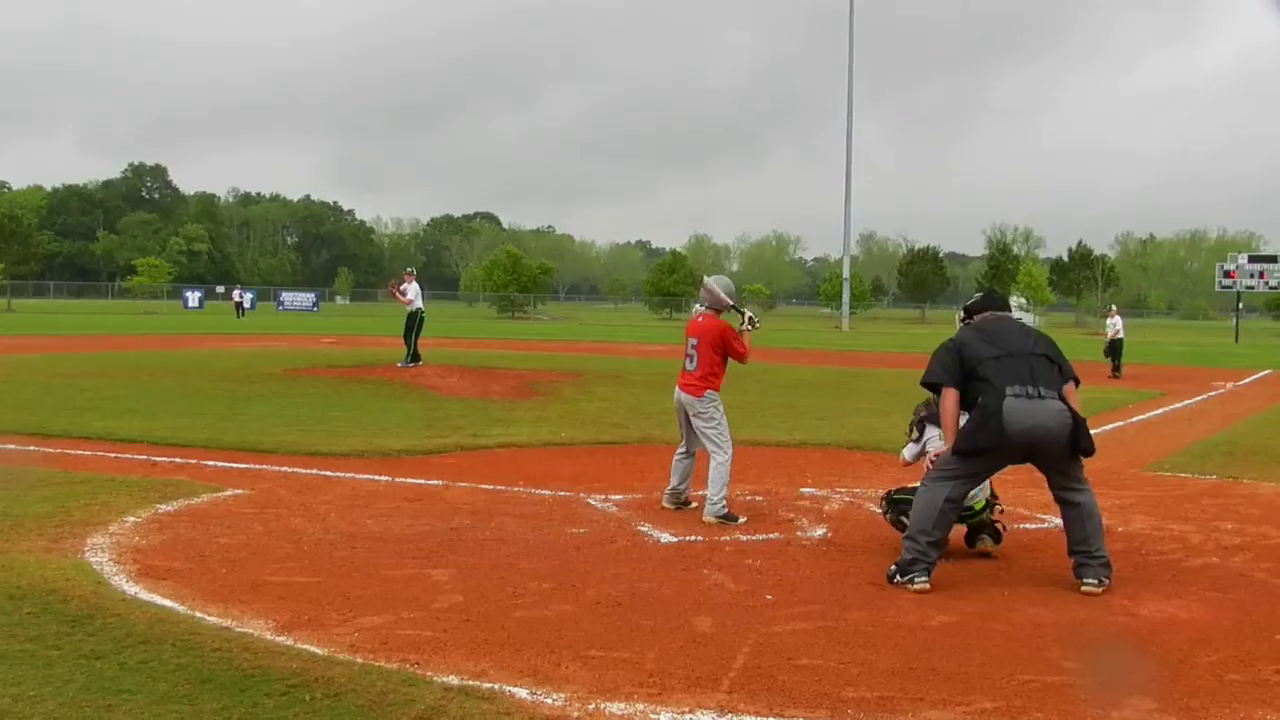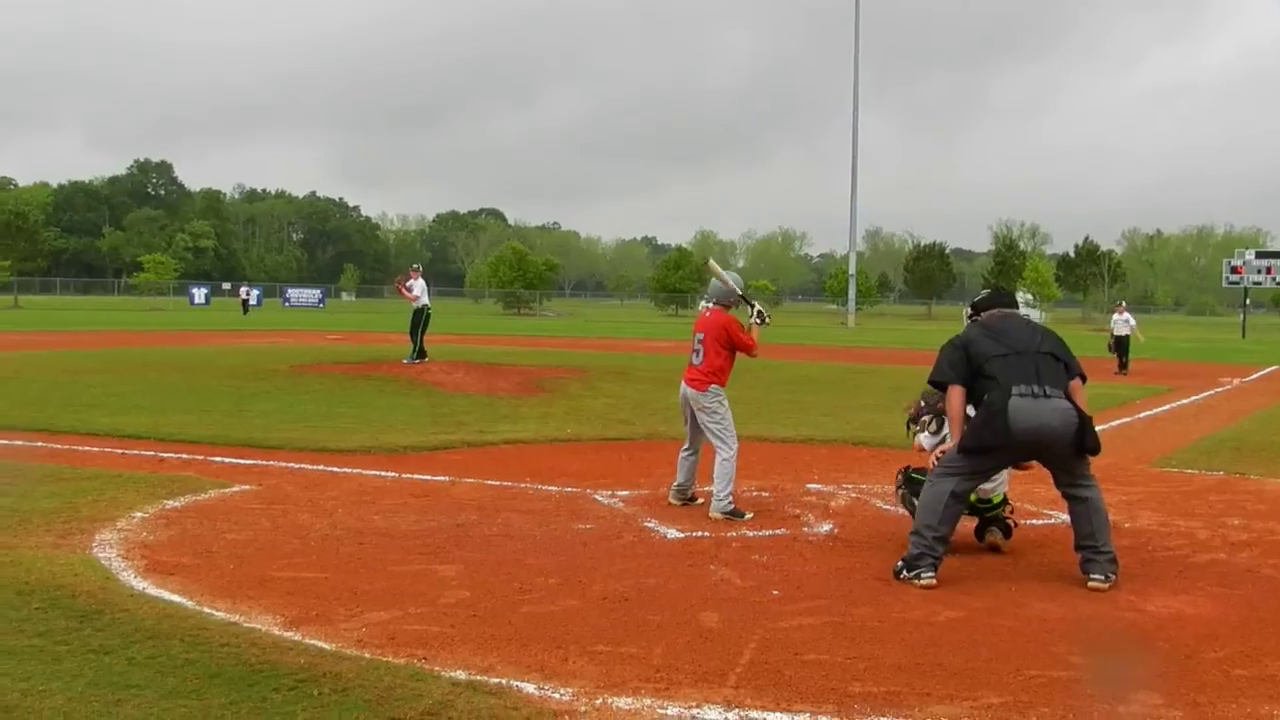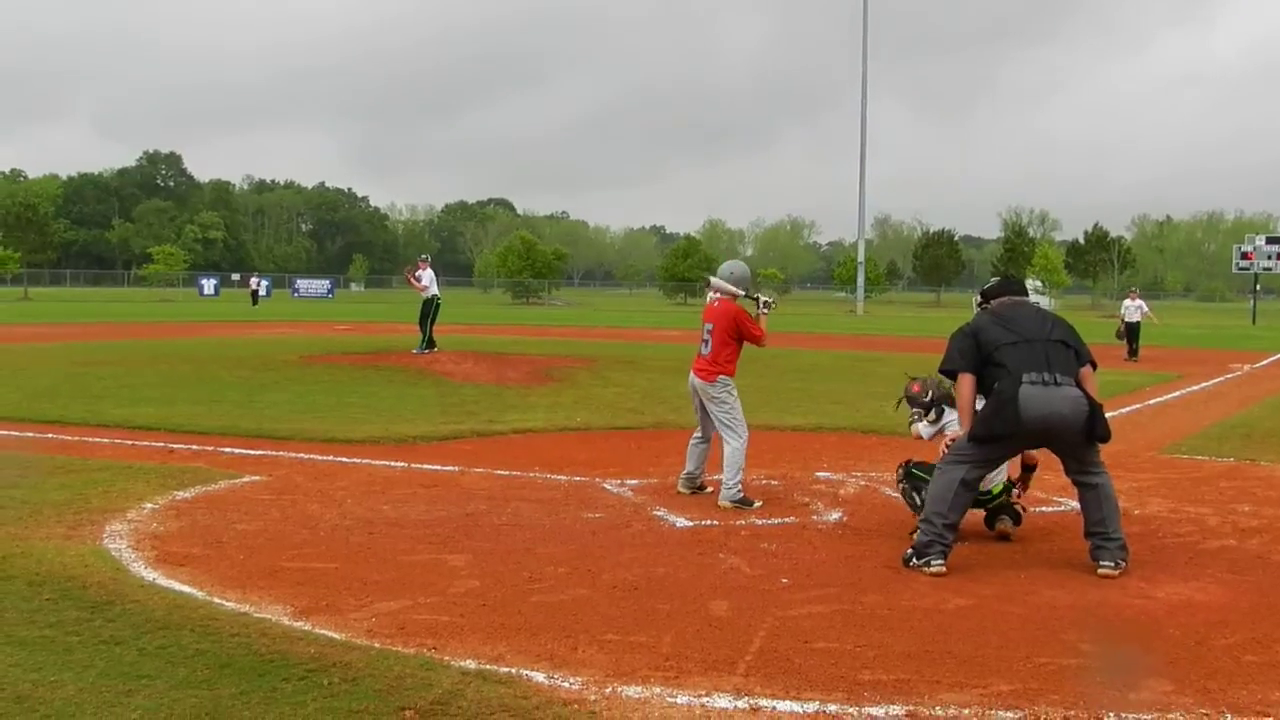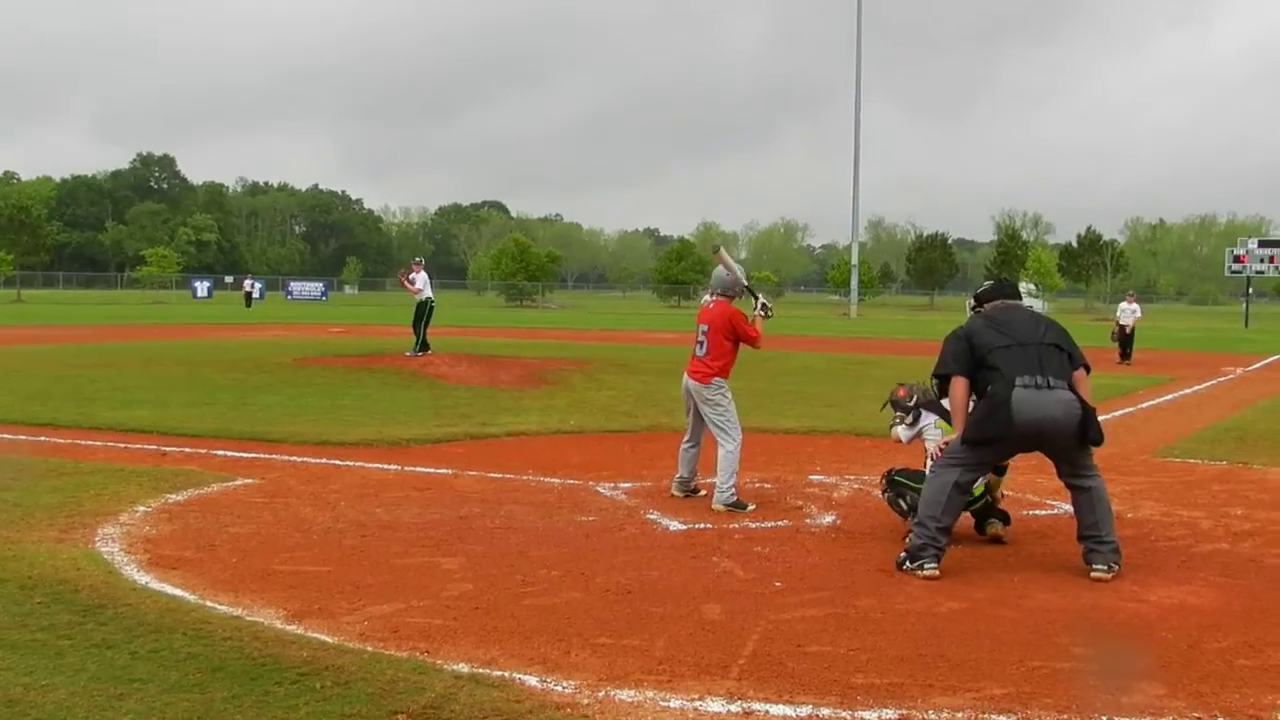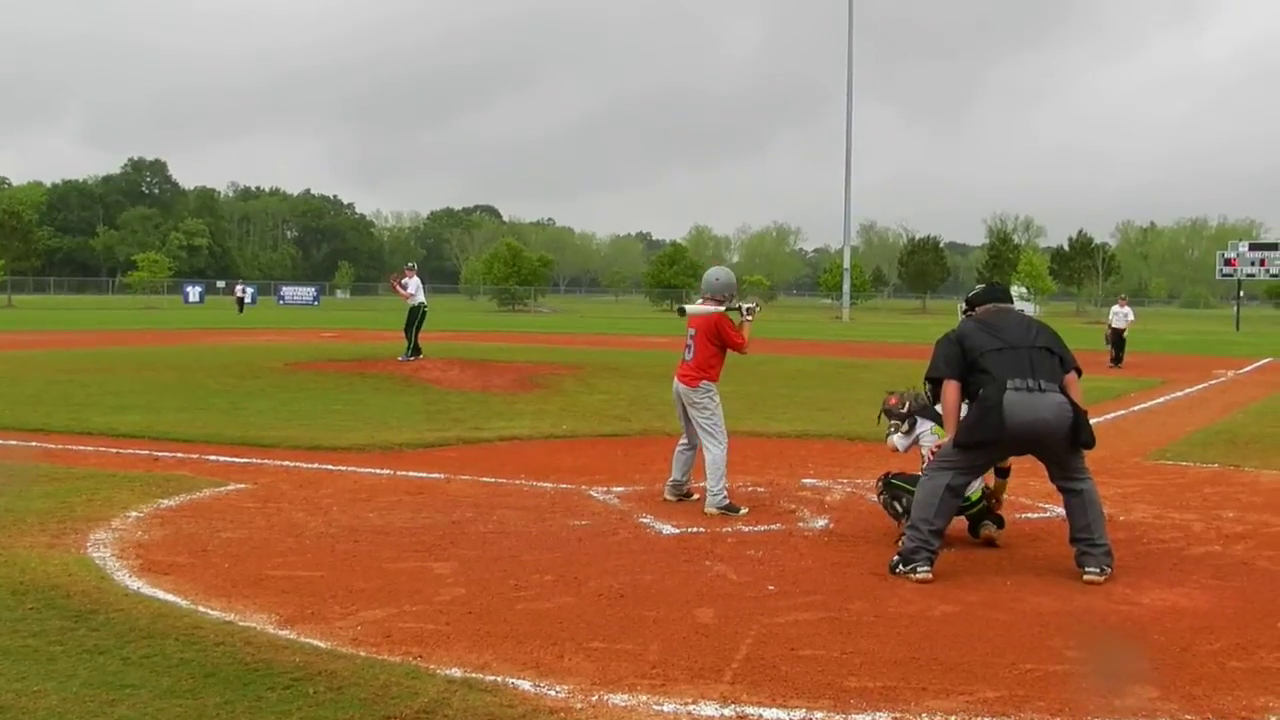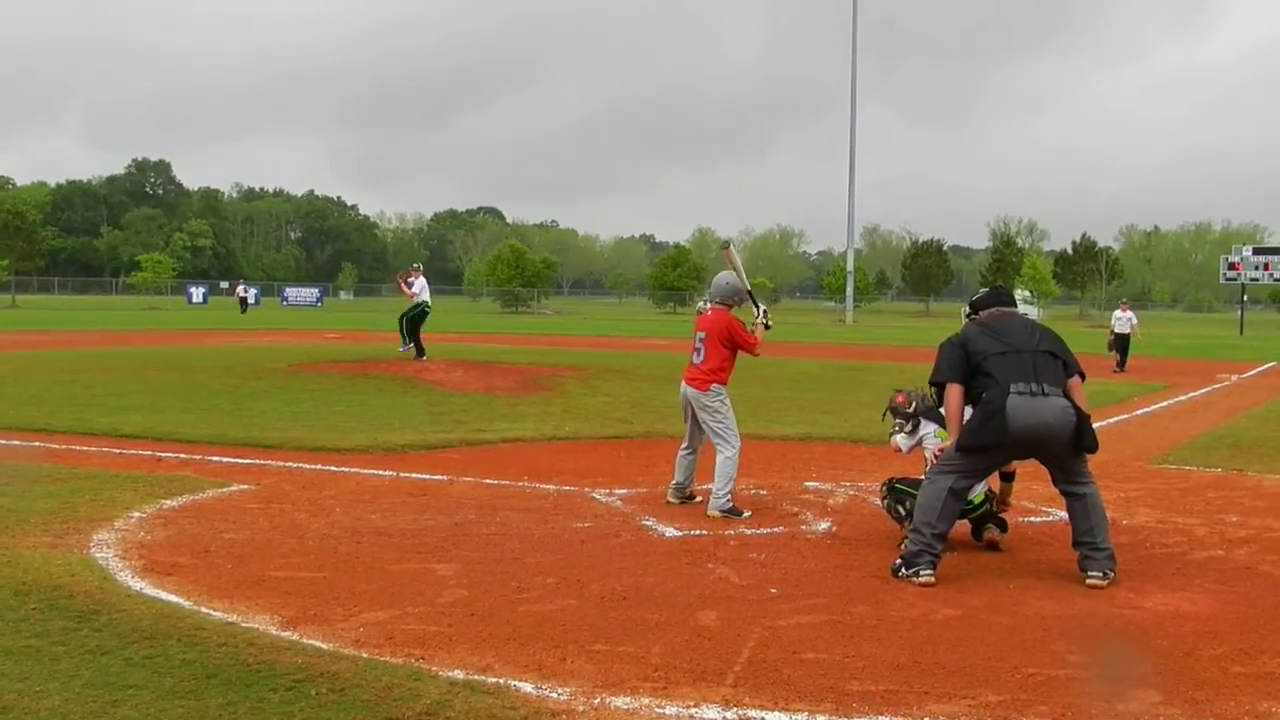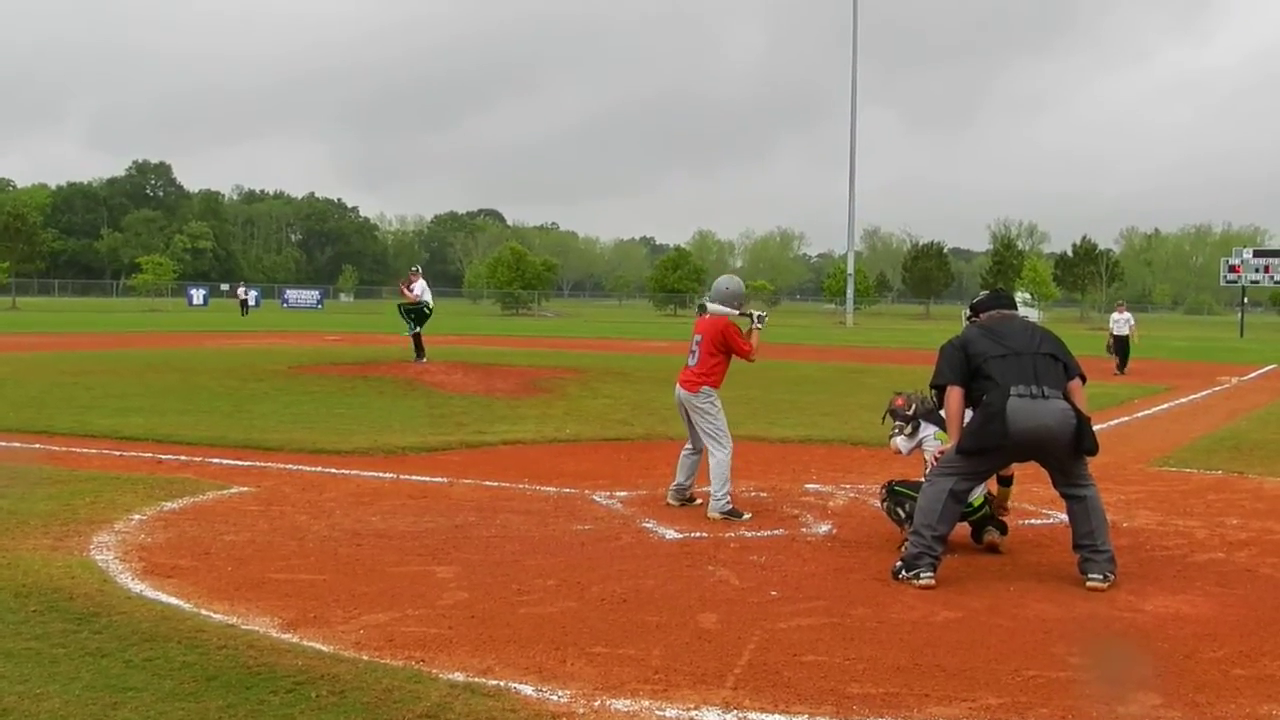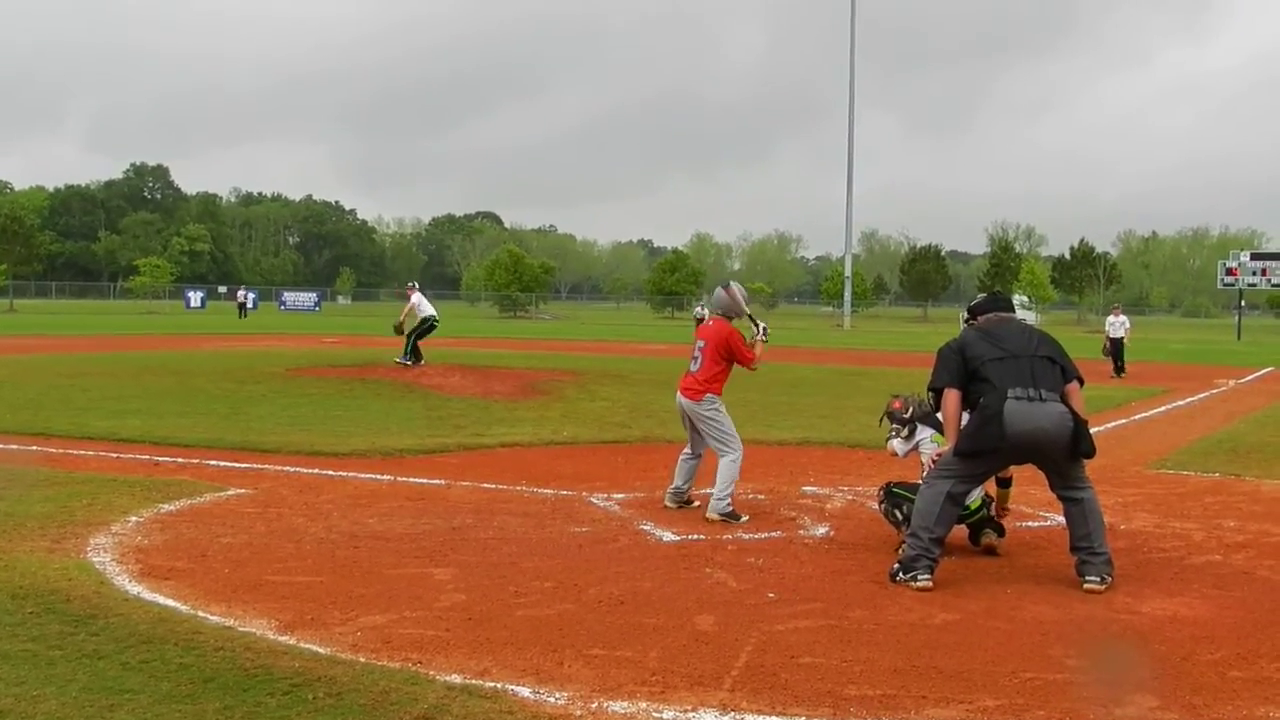
dt=0.3s
person 1, frame 1
left shoulder: (961, 340)
right shoulder: (1039, 337)
left elbow: (949, 393)
right elbow: (1068, 387)
left wrist: (949, 445)
right wrist: (1074, 435)
left hip: (1002, 413)
right hip: (1054, 414)
left knee: (941, 482)
right knee: (1074, 489)
left ankle: (913, 569)
right ankle: (1094, 572)
person 1, frame 2
left shoulder: (968, 337)
right shoulder: (1046, 334)
left elbow: (956, 390)
right elbow: (1075, 384)
left wrist: (956, 442)
right wrist: (1081, 432)
left hip: (1007, 412)
right hip: (1059, 413)
left knee: (946, 477)
right knee: (1082, 485)
left ankle: (920, 565)
right ankle: (1100, 568)
person 1, frame 3
left shoulder: (977, 325)
right shoulder: (1056, 322)
left elbow: (966, 378)
right elbow: (1086, 371)
left wrist: (965, 430)
right wrist: (1092, 420)
left hip: (1017, 401)
right hip: (1070, 401)
left knee: (955, 465)
right knee: (1092, 473)
left ankle: (930, 552)
right ankle: (1110, 554)
person 1, frame 4
left shoulder: (971, 328)
right shoulder: (1050, 325)
left elbow: (959, 381)
right elbow: (1079, 374)
left wrist: (959, 434)
right wrist: (1085, 424)
left hip: (1009, 403)
right hip: (1062, 404)
left knee: (949, 469)
right knee: (1085, 477)
left ankle: (923, 555)
right ankle: (1103, 558)
person 1, frame 5
left shoulder: (963, 332)
right shoulder: (1041, 328)
left elbow: (950, 385)
right elbow: (1070, 378)
left wrist: (951, 437)
right wrist: (1077, 428)
left hip: (1001, 407)
right hip: (1054, 407)
left knee: (941, 473)
right knee: (1076, 479)
left ankle: (916, 559)
right ankle: (1096, 561)
person 1, frame 6
left shoulder: (966, 336)
right shoulder: (1044, 332)
left elbow: (953, 388)
right elbow: (1074, 382)
left wrist: (954, 440)
right wrist: (1082, 431)
left hip: (1005, 410)
right hip: (1057, 411)
left knee: (944, 476)
right knee: (1079, 484)
left ankle: (918, 562)
right ankle: (1099, 565)
person 1, frame 7
left shoulder: (967, 338)
right shoulder: (1045, 335)
left elbow: (954, 390)
right elbow: (1074, 384)
left wrist: (954, 443)
right wrist: (1082, 435)
left hip: (1005, 413)
right hip: (1057, 414)
left knee: (944, 478)
right knee: (1080, 486)
left ankle: (919, 564)
right ankle: (1099, 567)
person 1, frame 8
left shoulder: (964, 341)
right shoulder: (1042, 337)
left elbow: (951, 393)
right elbow: (1072, 387)
left wrist: (951, 445)
right wrist: (1079, 437)
left hip: (1002, 415)
right hip: (1055, 416)
left knee: (941, 481)
right knee: (1077, 488)
left ankle: (916, 566)
right ankle: (1096, 570)
person 2, frame 1
left shoulder: (693, 322)
right shoulder: (720, 327)
right elbow: (743, 357)
left wrist: (741, 329)
right wrist: (746, 328)
left hip: (682, 391)
right hip: (702, 396)
left knee: (688, 446)
right knee: (721, 451)
left ankle: (674, 495)
right ankle: (716, 509)
person 2, frame 2
left shoulder: (702, 317)
right shoulder: (727, 321)
right elbow: (752, 350)
left wrist: (751, 322)
right wrist: (754, 322)
left hip: (688, 386)
right hip: (708, 391)
left knee: (692, 443)
right knee: (727, 447)
left ankle: (681, 492)
right ankle: (722, 505)
person 2, frame 3
left shoulder: (710, 307)
right shoulder: (736, 311)
right elbow: (761, 340)
left wrist: (757, 313)
right wrist: (763, 312)
left hip: (697, 376)
right hip: (717, 381)
left knee: (704, 431)
right knee: (736, 436)
left ankle: (690, 480)
right ankle: (731, 493)
person 2, frame 4
left shoulder: (704, 309)
right shoulder: (731, 313)
right elbow: (756, 341)
left wrist: (754, 315)
right wrist: (759, 313)
left hip: (691, 378)
right hip: (711, 383)
left knee: (693, 435)
right knee: (730, 439)
left ankle: (683, 484)
right ankle: (725, 497)
person 2, frame 5
left shoulder: (695, 314)
right shoulder: (718, 317)
right elbow: (742, 347)
left wrist: (741, 319)
right wrist: (747, 318)
left hip: (681, 382)
right hip: (700, 387)
left knee: (690, 438)
right knee: (716, 442)
left ankle: (676, 487)
right ankle: (716, 500)
person 2, frame 6
left shoulder: (702, 317)
right shoulder: (729, 321)
right elbow: (755, 349)
left wrist: (755, 326)
right wrist: (760, 321)
left hip: (688, 385)
right hip: (709, 390)
left knee: (692, 442)
right knee: (729, 446)
left ankle: (679, 490)
right ankle: (720, 503)
person 2, frame 7
left shoulder: (703, 320)
right shoulder: (726, 325)
right elbow: (750, 355)
left wrist: (751, 327)
right wrist: (756, 327)
left hip: (684, 388)
right hip: (701, 392)
left knee: (696, 443)
right knee: (721, 448)
left ankle: (679, 492)
right ankle: (720, 505)
person 2, frame 8
left shoulder: (704, 327)
right shoulder: (729, 332)
right elbow: (752, 363)
left wrist: (753, 339)
right wrist: (761, 338)
left hip: (685, 395)
right hip: (704, 400)
left knee: (695, 447)
right knee: (732, 451)
left ankle: (677, 495)
right ankle: (720, 507)
